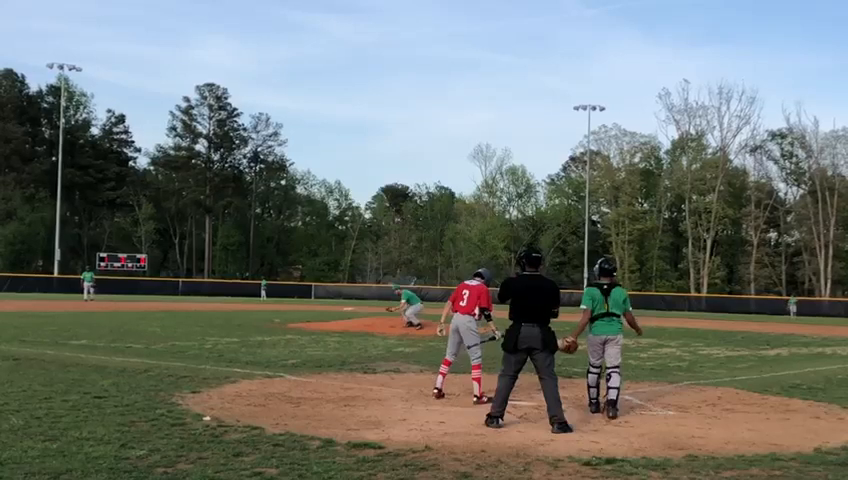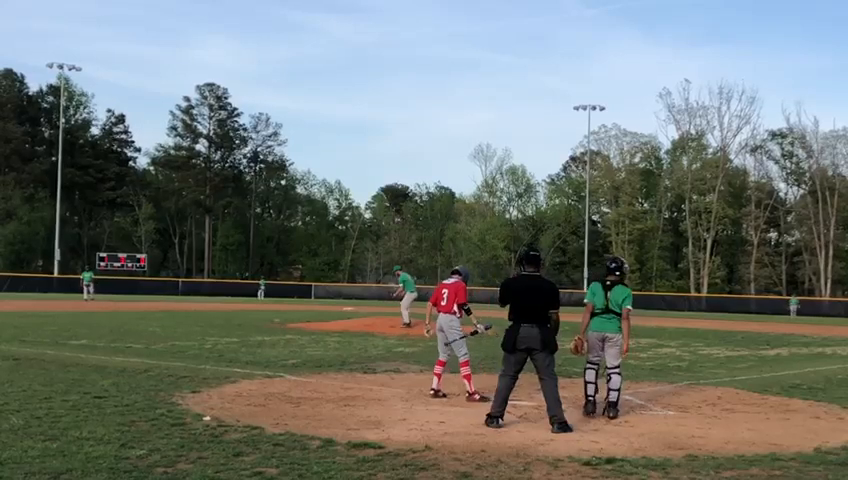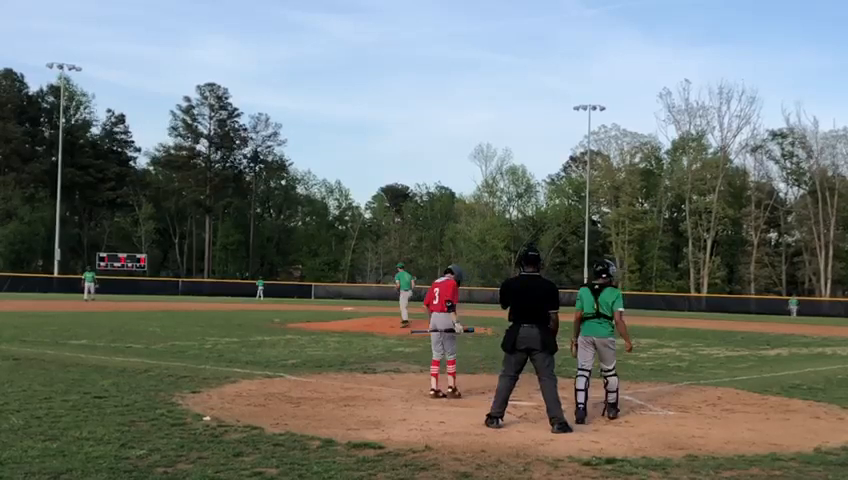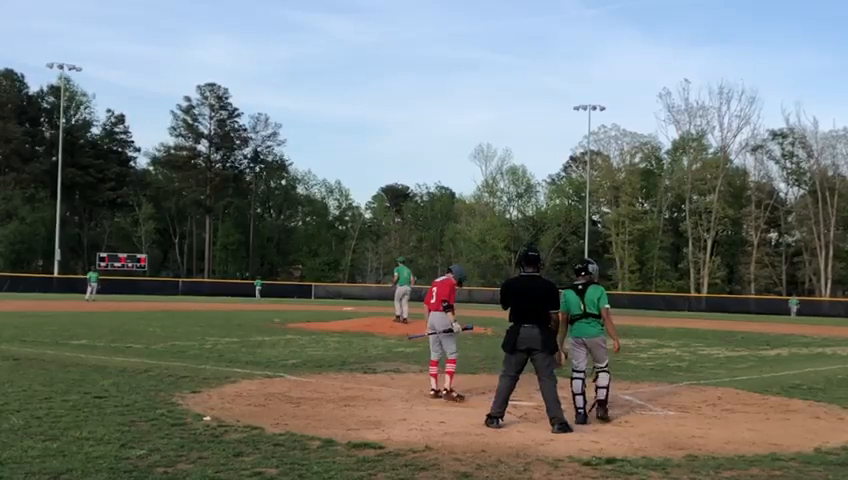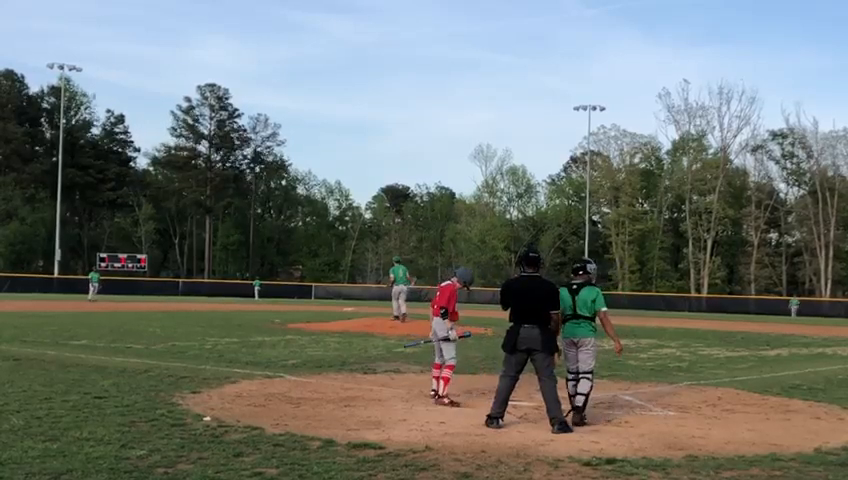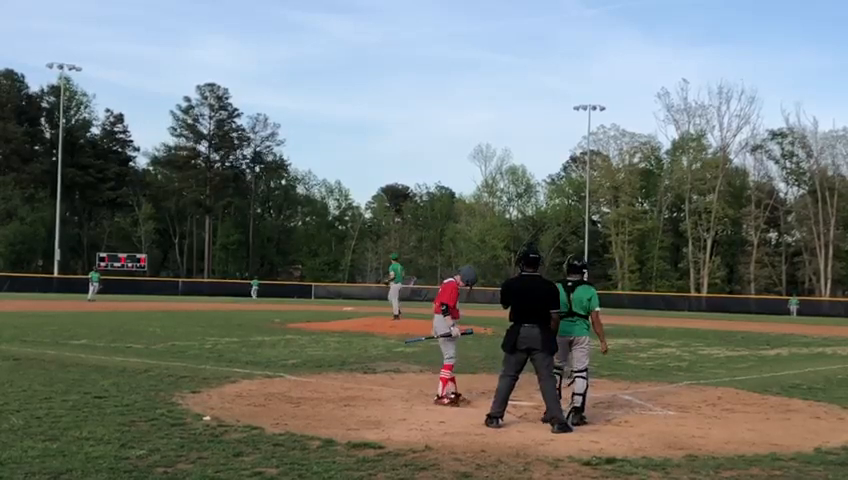
dt=0.4s
person 1, frame 1
left shoulder: (512, 282)
right shoulder: (550, 285)
left elbow: (501, 299)
right elbow: (555, 313)
left hip: (517, 333)
right hip: (541, 334)
left knee: (507, 375)
right knee: (548, 378)
left ankle: (495, 417)
right ankle: (557, 421)
person 1, frame 2
left shoulder: (510, 283)
right shoulder: (549, 286)
left elbow: (502, 303)
right elbow: (554, 317)
right wrist: (551, 337)
left hip: (517, 333)
right hip: (541, 335)
left knee: (507, 376)
right knee: (548, 378)
left ankle: (495, 417)
right ankle: (557, 421)
person 1, frame 3
left shoulder: (510, 284)
right shoulder: (549, 286)
left elbow: (503, 305)
right elbow: (554, 318)
right wrist: (551, 338)
left hip: (517, 334)
right hip: (540, 335)
left knee: (507, 376)
right knee: (547, 379)
left ankle: (495, 417)
right ankle: (557, 422)
person 1, frame 4
left shoulder: (510, 284)
right shoulder: (549, 287)
left elbow: (504, 306)
right elbow: (554, 318)
right wrist: (552, 339)
left hip: (517, 334)
right hip: (541, 335)
left knee: (508, 376)
right knee: (547, 379)
left ankle: (495, 417)
right ankle: (558, 422)
person 1, frame 5
left shoulder: (510, 285)
right shoulder: (549, 287)
left elbow: (504, 307)
right elbow: (555, 319)
right wrist: (552, 339)
left hip: (518, 334)
right hip: (541, 335)
left knee: (508, 376)
right knee: (547, 379)
left ankle: (495, 417)
right ankle: (557, 422)
person 1, frame 6
left shoulder: (510, 284)
right shoulder: (549, 286)
left elbow: (504, 305)
right elbow: (554, 317)
right wrist: (550, 337)
left hip: (517, 334)
right hip: (541, 335)
left knee: (507, 376)
right knee: (547, 378)
left ankle: (495, 417)
right ankle: (557, 421)
person 2, frame 1
left shoulder: (590, 290)
right shoulder: (621, 291)
left elbow: (585, 317)
right elbow: (629, 317)
left wrist: (574, 336)
right wrist: (638, 329)
left hip: (596, 333)
right hip: (614, 333)
left knee: (594, 368)
right knee: (613, 368)
left ankle: (594, 403)
right ankle: (611, 405)
person 2, frame 2
left shoulder: (595, 286)
right shoulder: (625, 290)
left elbow: (588, 311)
right elbow: (625, 317)
left wrist: (581, 333)
right wrist: (626, 340)
left hip: (595, 330)
right hip: (614, 332)
left knee: (591, 364)
right knee: (614, 368)
left ankle: (590, 401)
right ankle: (612, 407)
person 2, frame 3
left shoulder: (583, 291)
right shoulder: (614, 292)
left elbow: (577, 317)
right elbow: (618, 320)
left wrist: (575, 337)
right wrist: (627, 340)
left hip: (586, 334)
right hip: (605, 335)
left knee: (583, 371)
right knee: (609, 371)
left ankle: (581, 409)
right ankle: (612, 408)
person 2, frame 4
left shoulder: (567, 292)
right shoulder: (598, 290)
left elbow: (562, 321)
right elbow: (606, 317)
left wrist: (560, 346)
right wrist: (615, 338)
left hip: (576, 335)
right hip: (596, 334)
left knee: (578, 373)
right knee: (602, 368)
left ankle: (581, 412)
right ankle: (601, 406)
person 2, frame 5
left shoulder: (563, 291)
right shoulder: (594, 291)
right elbow: (604, 319)
right wrist: (616, 340)
left hip: (568, 334)
right hip: (586, 335)
left knee: (572, 374)
right knee: (586, 374)
left ankle: (576, 410)
right ankle: (578, 412)
person 2, frame 6
left shoulder: (556, 287)
right shoulder: (589, 290)
right elbow: (595, 318)
right wrist: (603, 341)
left hip: (560, 333)
right hip: (580, 334)
left knee: (557, 369)
right knee: (581, 373)
right ankle: (577, 413)
person 3, frame 1
left shoulder: (462, 285)
right shoulder: (483, 289)
left elbow: (449, 303)
right elbow: (485, 311)
left wrist: (441, 323)
right wrist: (494, 329)
left hip: (455, 319)
right hip: (468, 322)
left knee: (450, 355)
right knee: (476, 358)
left ankle: (437, 388)
right ankle: (478, 395)
person 3, frame 2
left shoulder: (441, 285)
right shoulder: (460, 285)
left elbow: (430, 304)
right elbow: (464, 307)
left wrist: (427, 324)
right wrist: (476, 324)
left hip: (440, 319)
right hip: (451, 320)
left knee: (443, 355)
right knee: (463, 355)
left ankle: (435, 389)
right ankle: (471, 392)
person 3, frame 3
left shoulder: (435, 284)
right shoulder: (452, 283)
left elbow: (426, 305)
right elbow: (449, 304)
right wrist: (456, 323)
left hip: (434, 318)
right hip: (445, 319)
left knee: (436, 355)
right knee: (451, 355)
left ankle: (434, 389)
right ankle: (451, 388)
person 3, frame 4
left shoulder: (435, 283)
right shoulder: (449, 283)
left elbow: (426, 305)
right elbow: (445, 304)
left wrist: (428, 323)
right wrist: (454, 322)
left hip: (432, 318)
right hip: (443, 319)
left knee: (435, 355)
right knee: (452, 354)
left ankle: (434, 389)
right ankle: (447, 389)
person 3, frame 5
left shoulder: (443, 286)
right shoulder: (450, 288)
left elbow: (433, 307)
right elbow: (443, 310)
right wrist: (450, 330)
left hip: (436, 324)
right hip: (444, 325)
left knee: (439, 358)
right knee: (451, 360)
left ankle: (435, 391)
right ankle: (441, 396)
person 3, frame 6
left shoulder: (447, 283)
right shoulder: (452, 285)
left elbow: (436, 304)
right elbow: (444, 307)
right wrist: (453, 326)
left hip: (439, 321)
right hip: (445, 323)
left knee: (449, 358)
right knee: (449, 359)
left ankle: (453, 393)
right ankle: (441, 396)
